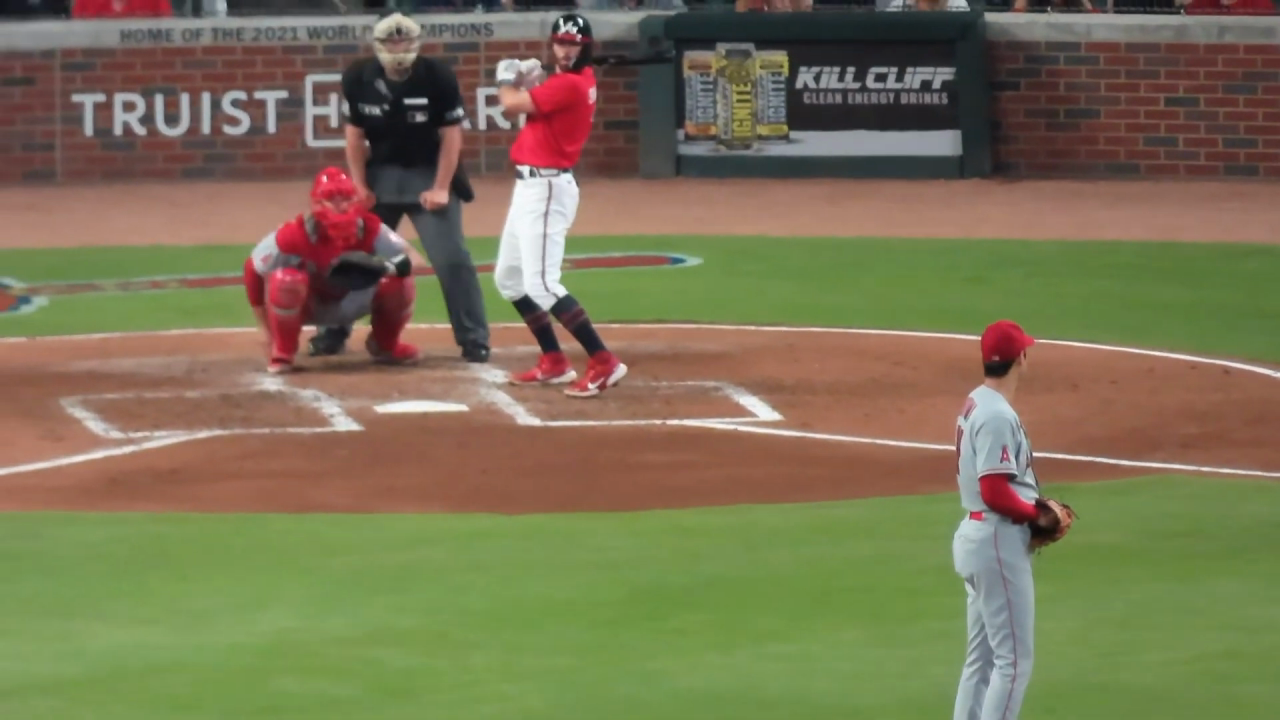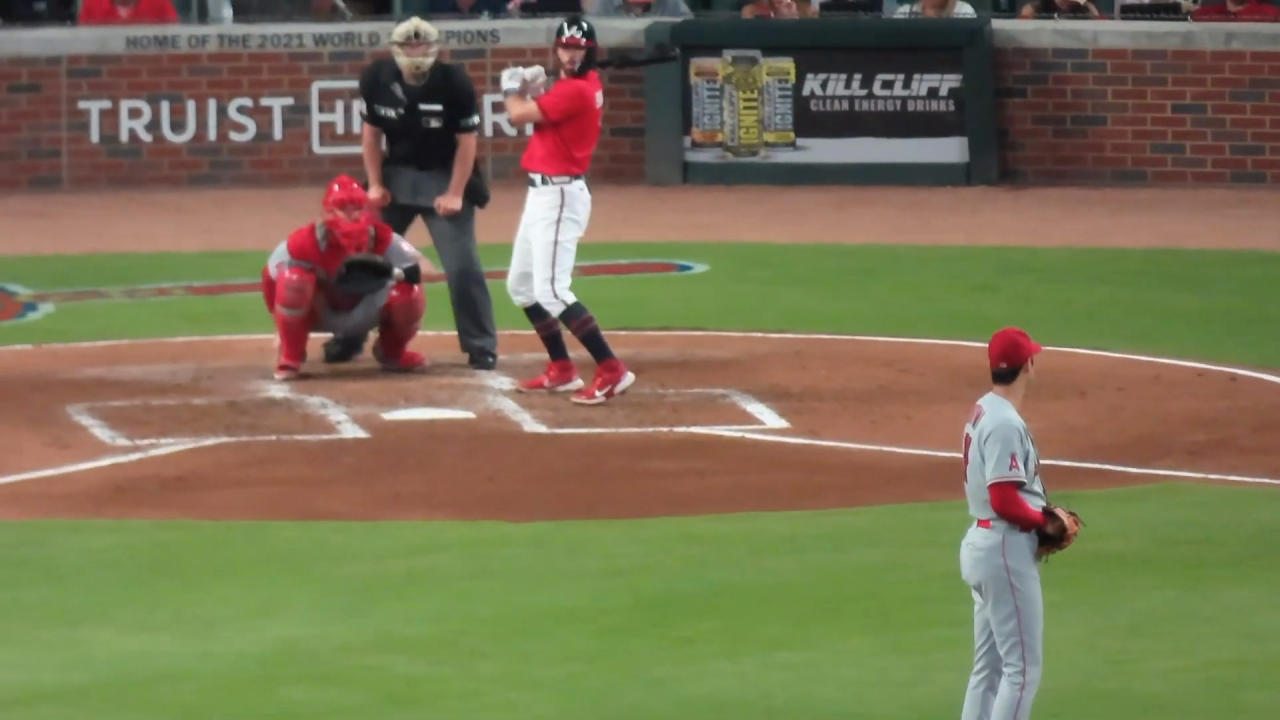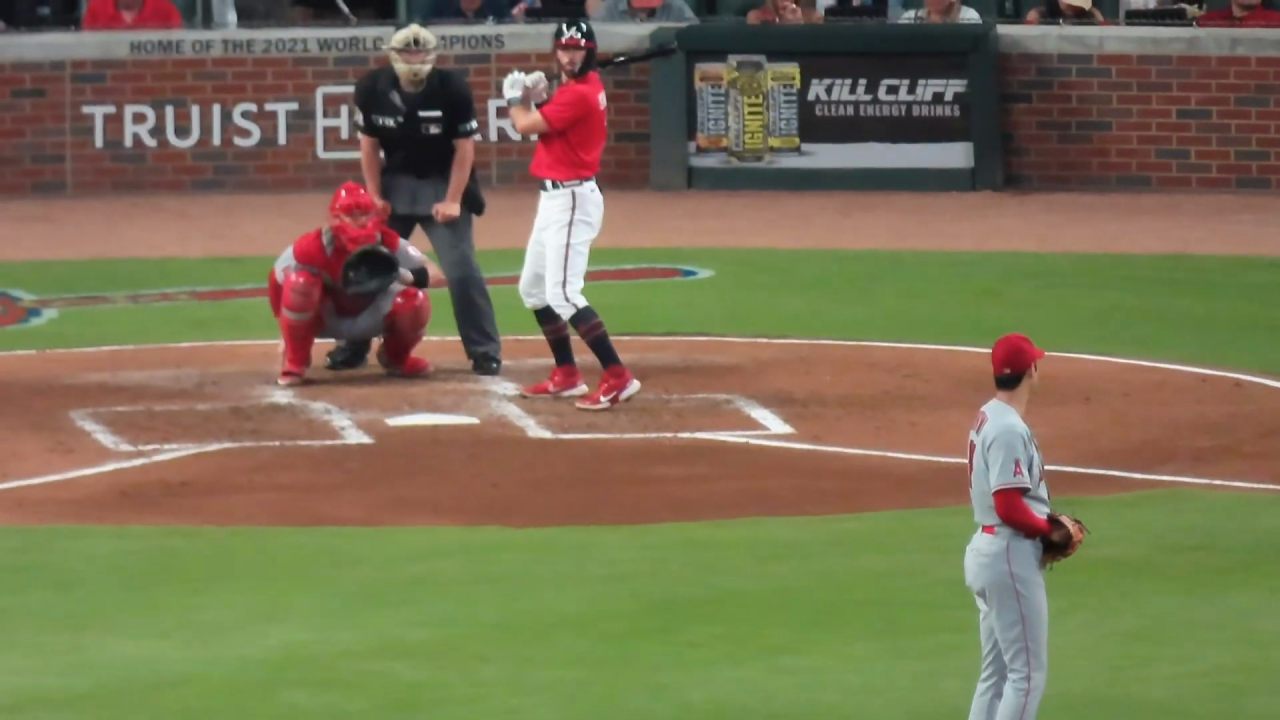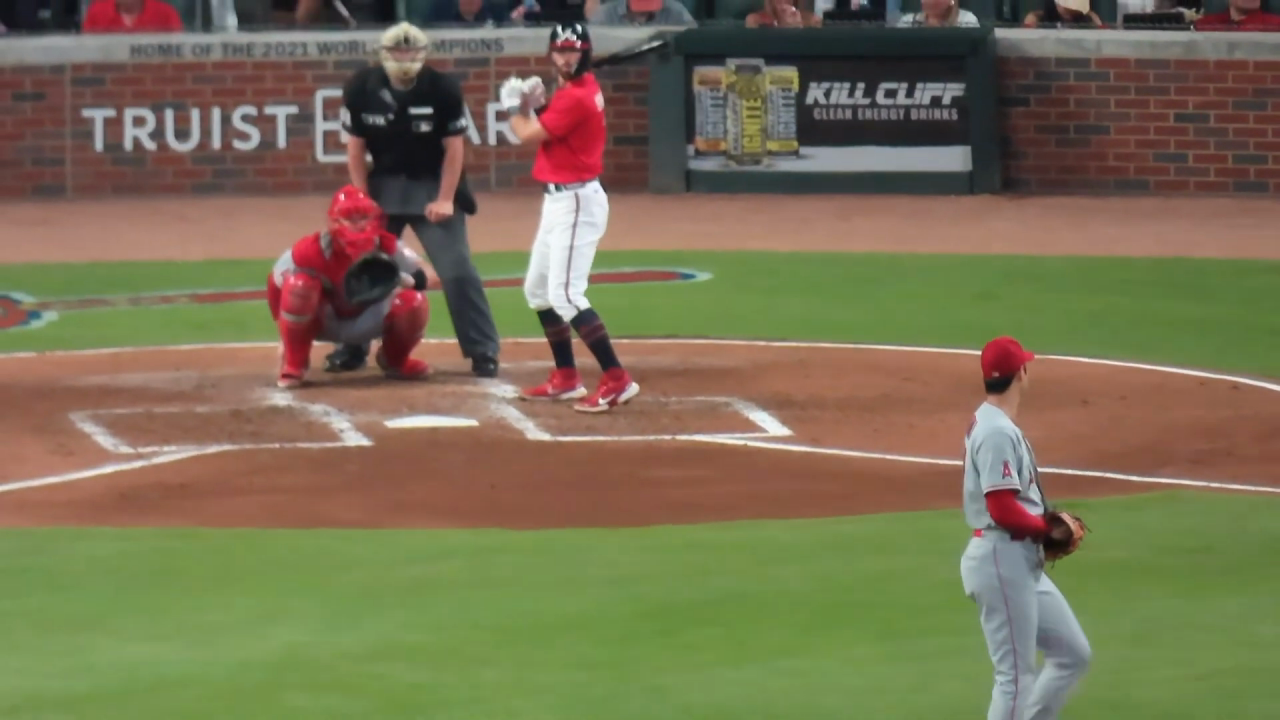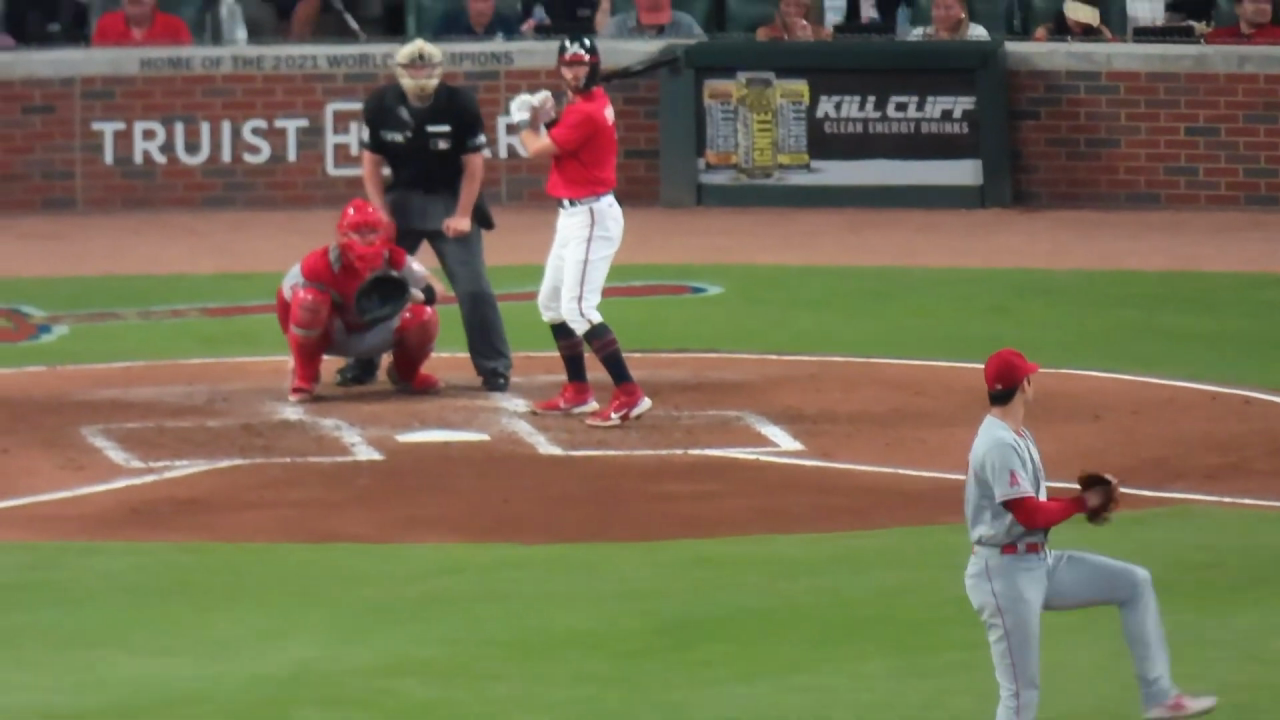
dt=0.2s
person 1, frame 1
left shoulder: (570, 83)
right shoulder: (570, 80)
left elbow: (511, 104)
right elbow: (537, 107)
left wrist: (506, 77)
right wrist: (530, 82)
left hip: (546, 189)
right hip: (531, 186)
left knee: (541, 284)
right knee: (509, 279)
left ankle: (604, 362)
right ankle: (554, 361)
person 1, frame 2
left shoulder: (576, 90)
right shoulder: (578, 84)
left elbow: (518, 115)
right elbow: (545, 115)
left wrist: (511, 87)
right wrist: (536, 92)
left hip: (559, 196)
right hip: (543, 193)
left knee: (551, 291)
right knee: (521, 284)
left ankle: (612, 370)
right ankle: (561, 369)
person 1, frame 3
left shoulder: (579, 93)
right shoulder: (580, 85)
left elbow: (525, 126)
right elbow: (552, 121)
left wrist: (513, 96)
right wrist: (539, 97)
left hip: (571, 199)
right hip: (556, 197)
left knee: (562, 293)
right knee: (533, 288)
left ankle: (618, 377)
right ankle: (567, 375)
person 1, frame 4
left shoulder: (576, 96)
right shoulder: (578, 88)
left elbow: (527, 135)
right elbow: (552, 126)
left wrist: (512, 103)
right wrist: (537, 103)
left hip: (576, 201)
right hip: (560, 200)
left knee: (565, 294)
right knee: (538, 289)
left ankle: (617, 379)
right ankle: (566, 378)
person 1, frame 5
left shoulder: (586, 110)
right shoulder: (588, 101)
left elbow: (537, 150)
right elbow: (562, 141)
left wrist: (522, 119)
right wrist: (546, 118)
left hip: (591, 216)
right hip: (575, 214)
left knee: (578, 308)
right knee: (551, 302)
left ankle: (629, 394)
right ankle: (578, 392)
person 2, frame 1
left shoulder: (976, 403)
right shoulder: (998, 415)
right elbow: (995, 492)
left wrist: (1033, 511)
right wrist: (1039, 515)
left hip: (978, 536)
right hip: (996, 542)
left knee: (982, 658)
right knee: (1013, 659)
person 2, frame 2
left shoulder: (983, 411)
right shoulder: (1006, 423)
right elbow: (1005, 501)
left wrist: (1040, 519)
right wrist: (1047, 523)
left hip: (984, 543)
right hip: (1004, 550)
left knee: (991, 667)
right knee: (1023, 666)
person 2, frame 3
left shoulder: (989, 417)
right shoulder: (1010, 428)
right elbow: (1009, 508)
left wrist: (1044, 527)
right wrist: (1050, 529)
left hip: (992, 551)
right hip: (1009, 556)
left knee: (997, 673)
right knee: (1026, 672)
person 2, frame 4
left shoulder: (993, 423)
right shoulder: (999, 431)
right elbow: (1004, 510)
left wrist: (1046, 524)
right wrist: (1050, 529)
left hip: (1020, 560)
right hip: (1003, 560)
left knee: (1073, 655)
right knee: (1016, 675)
person 2, frame 5
left shoulder: (1018, 436)
right shoulder: (998, 443)
right elbow: (1032, 515)
left wrist: (1083, 501)
right wrist: (1082, 502)
left hip: (1036, 562)
right hip: (1002, 571)
left knee: (1135, 584)
person 3, frame 1
left shoulder: (438, 77)
right shoulder: (357, 77)
left elbow: (451, 136)
right elbow: (355, 134)
left wrist: (440, 188)
right wrist: (359, 185)
left hip: (429, 175)
right hip: (380, 173)
left knee: (451, 257)
left ankle: (474, 337)
right ankle: (334, 332)
person 3, frame 2
left shoulder: (455, 82)
right shoulder: (375, 78)
left elbow: (466, 142)
right elbow: (371, 133)
left wrist: (455, 194)
right wrist: (376, 185)
left hip: (444, 178)
right hip: (397, 175)
left knee: (462, 264)
left ankle: (482, 345)
right ankle: (350, 337)
person 3, frame 3
left shoulder: (453, 89)
right shoulder: (372, 87)
left elbow: (464, 148)
right elbow: (369, 144)
left wrist: (454, 200)
right wrist: (374, 195)
left hip: (443, 186)
right hip: (395, 185)
left knee: (462, 270)
left ankle: (485, 350)
right ankle: (355, 345)
person 3, frame 4
left shoulder: (443, 88)
right shoulder: (361, 87)
left elbow: (454, 147)
right elbow: (355, 146)
left wrist: (445, 198)
left hip: (432, 187)
right hip: (383, 186)
left knee: (457, 271)
left ankle: (484, 350)
right ankle: (352, 348)
person 3, frame 5
left shoulder: (460, 104)
right shoulder: (379, 103)
left elbow: (473, 164)
right elbow: (371, 162)
left wrist: (463, 214)
right wrist: (379, 213)
left hip: (450, 202)
right hip: (400, 200)
left knee: (472, 286)
left ankle: (495, 366)
right ankle: (363, 362)
person 4, frame 1
left shoulder: (370, 228)
right shoulder: (295, 235)
right elbow: (253, 270)
right wrist: (265, 327)
left hip: (349, 303)
right hip: (305, 304)
left knee: (399, 283)
right knee: (287, 280)
left ankle: (384, 345)
right ankle: (283, 350)
person 4, frame 2
left shoulder: (381, 238)
right shoulder: (305, 242)
left elbow: (426, 269)
right elbow: (270, 278)
left wrist: (397, 273)
right wrist: (281, 332)
left hip: (362, 312)
right hip: (319, 312)
left knee: (410, 295)
right knee: (292, 279)
left ankle: (390, 353)
right ankle: (290, 357)
person 4, frame 3
left shoulder: (388, 242)
right shoulder: (311, 247)
left elbow: (435, 273)
right elbow: (276, 282)
left wrist: (406, 276)
right wrist: (286, 338)
left hip: (369, 317)
right hip: (325, 318)
left knee: (416, 302)
right knee: (299, 282)
left ankle: (395, 358)
right ankle: (295, 362)
person 4, frame 4
left shoulder: (386, 246)
right shoulder: (311, 251)
left elbow: (427, 276)
right elbow: (275, 285)
left wrist: (407, 280)
right wrist: (284, 340)
left hip: (367, 321)
right hip: (324, 322)
left knee: (413, 303)
right knee: (298, 285)
left ankle: (394, 361)
right ankle: (293, 365)
person 4, frame 5
left shoulder: (395, 260)
right shoulder: (320, 264)
left elbow: (435, 288)
right elbow: (285, 298)
left wrist: (416, 295)
right wrist: (296, 354)
left hip: (377, 335)
right hip: (334, 336)
left knee: (423, 316)
right knee: (307, 299)
left ankle: (405, 375)
right ankle: (304, 378)
